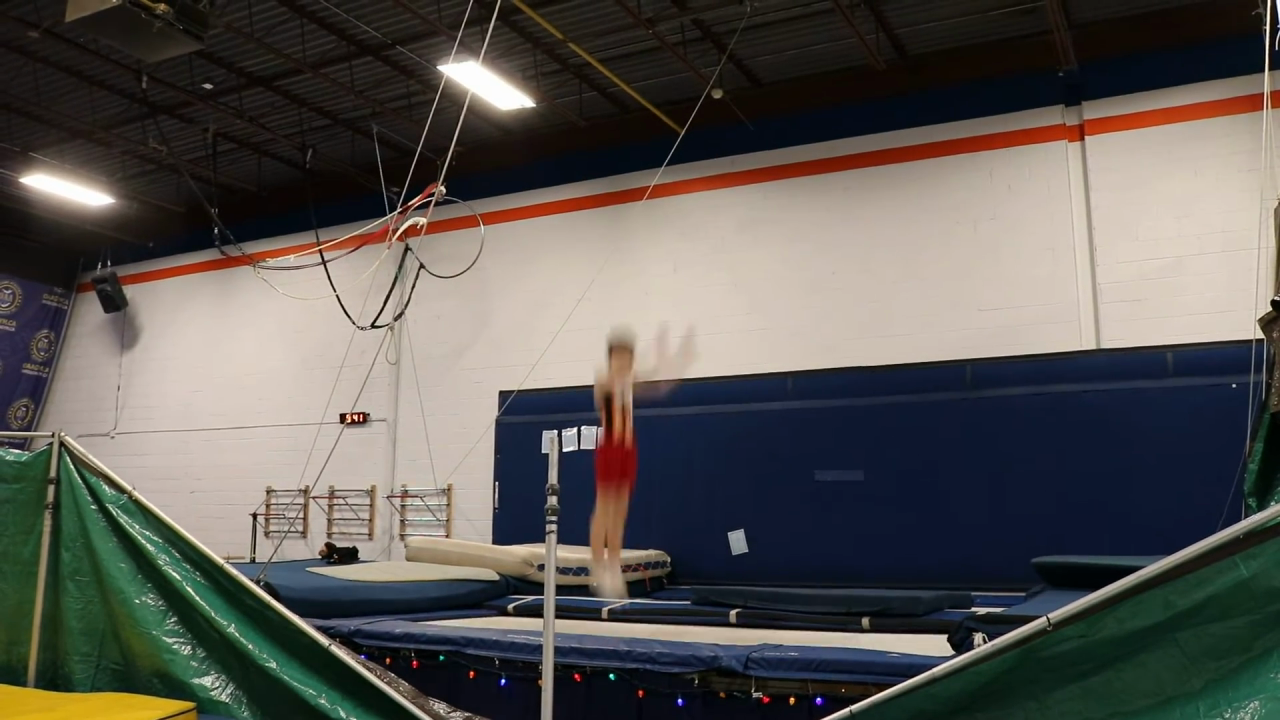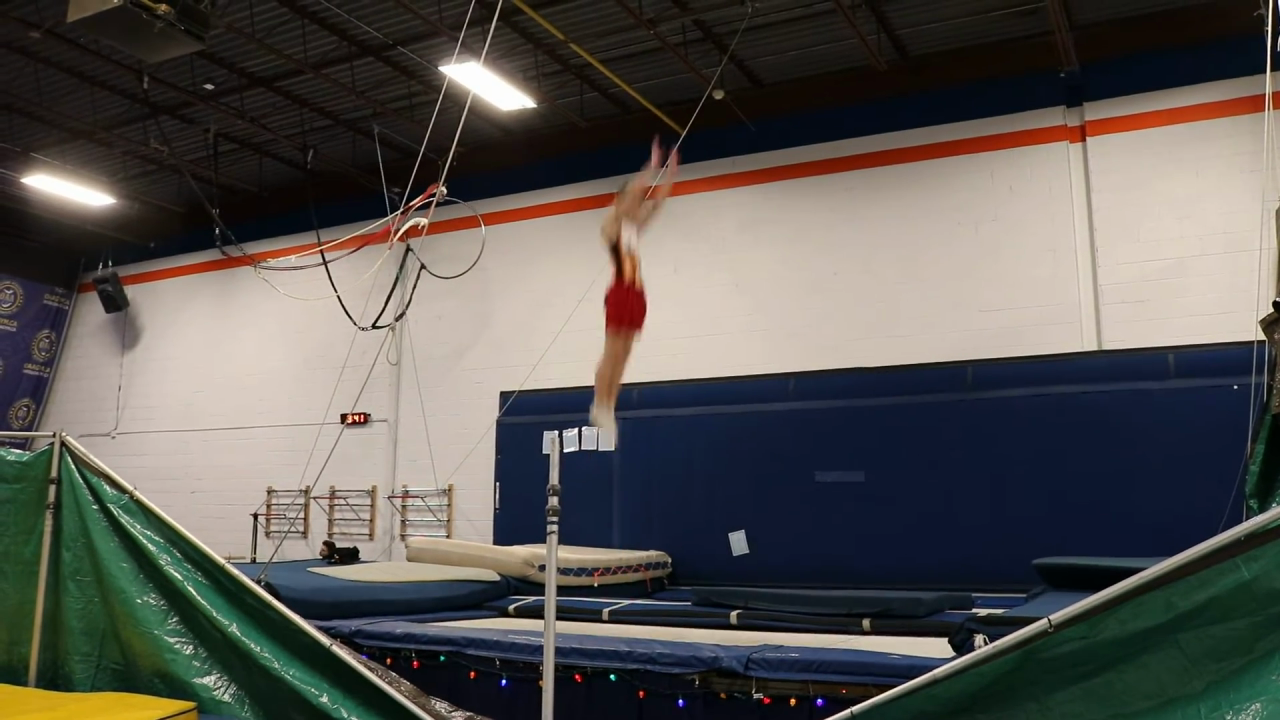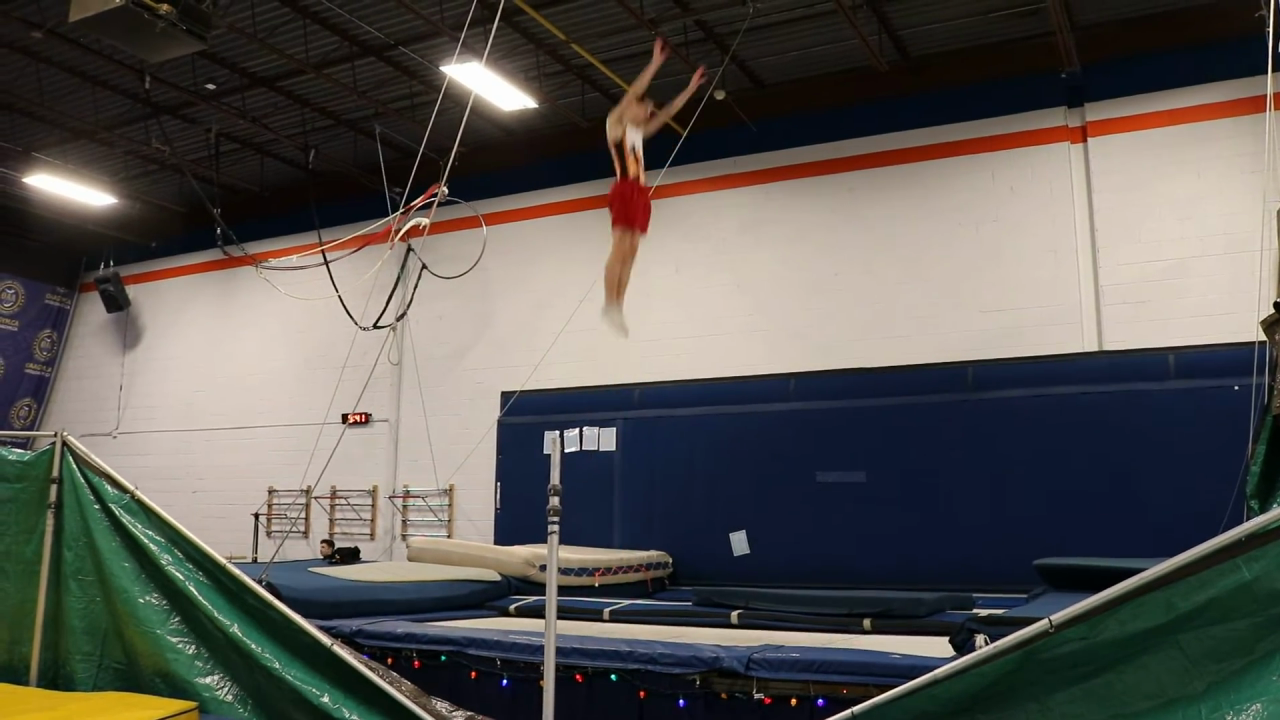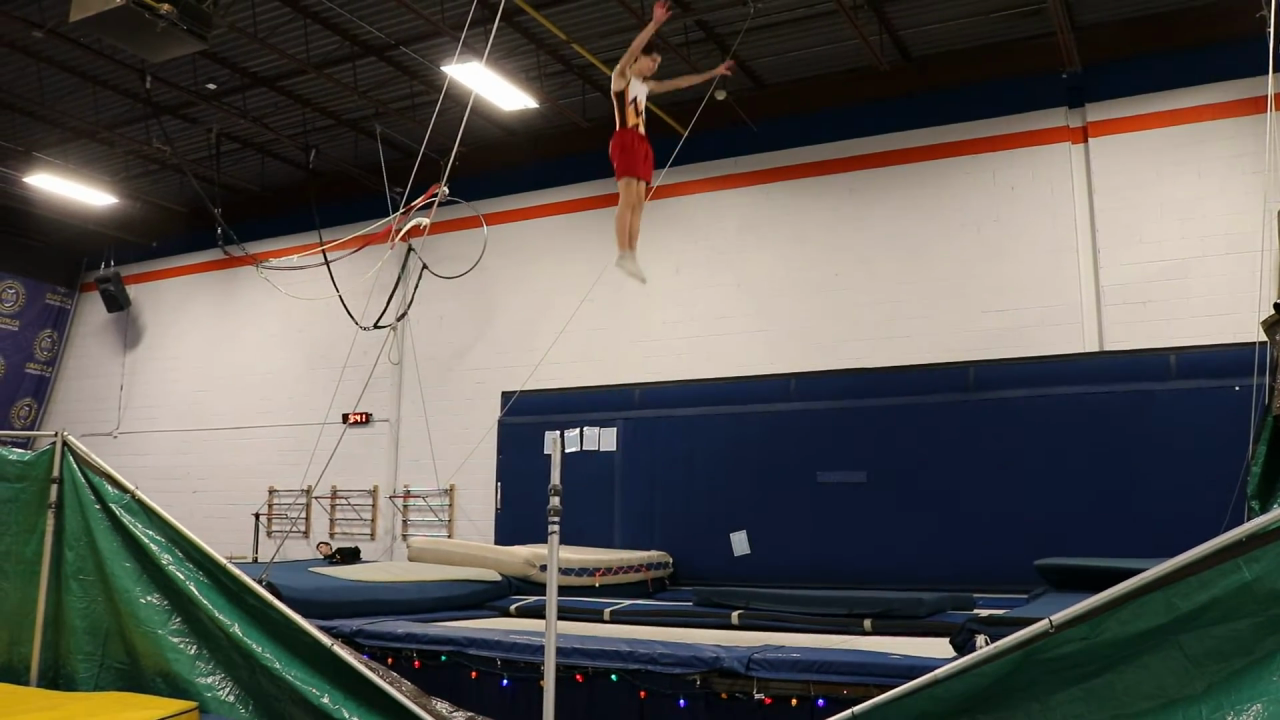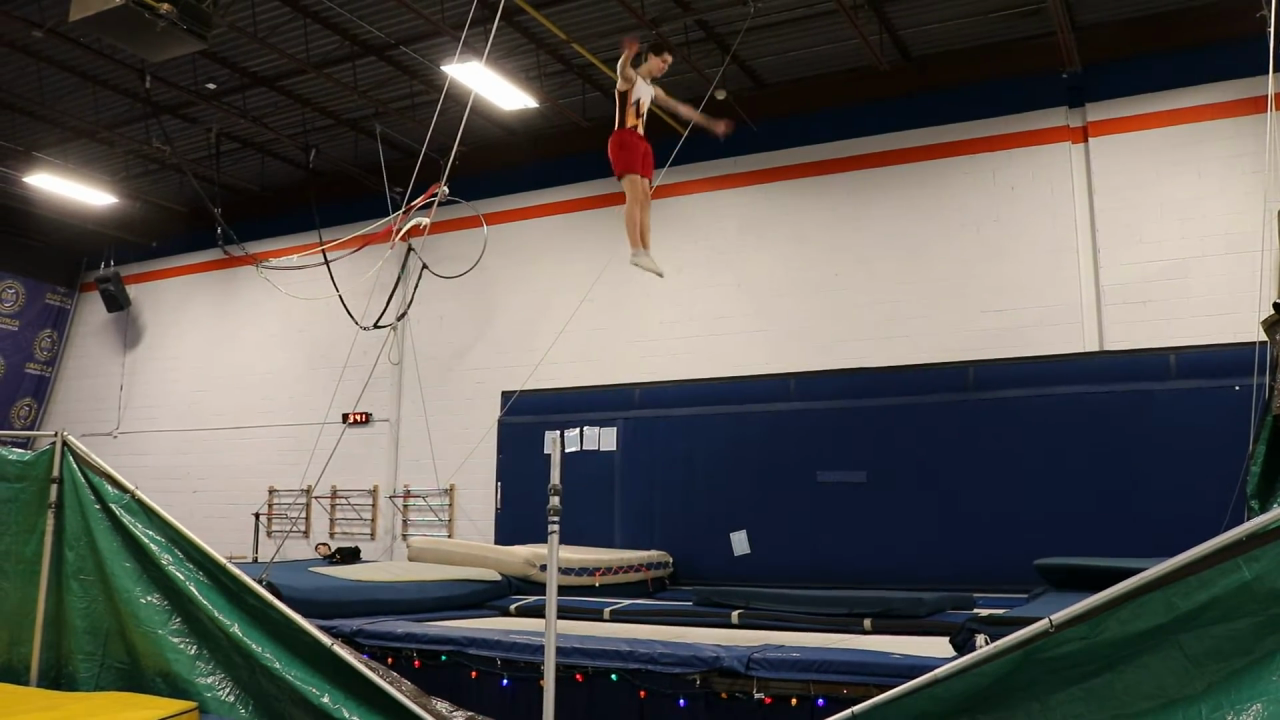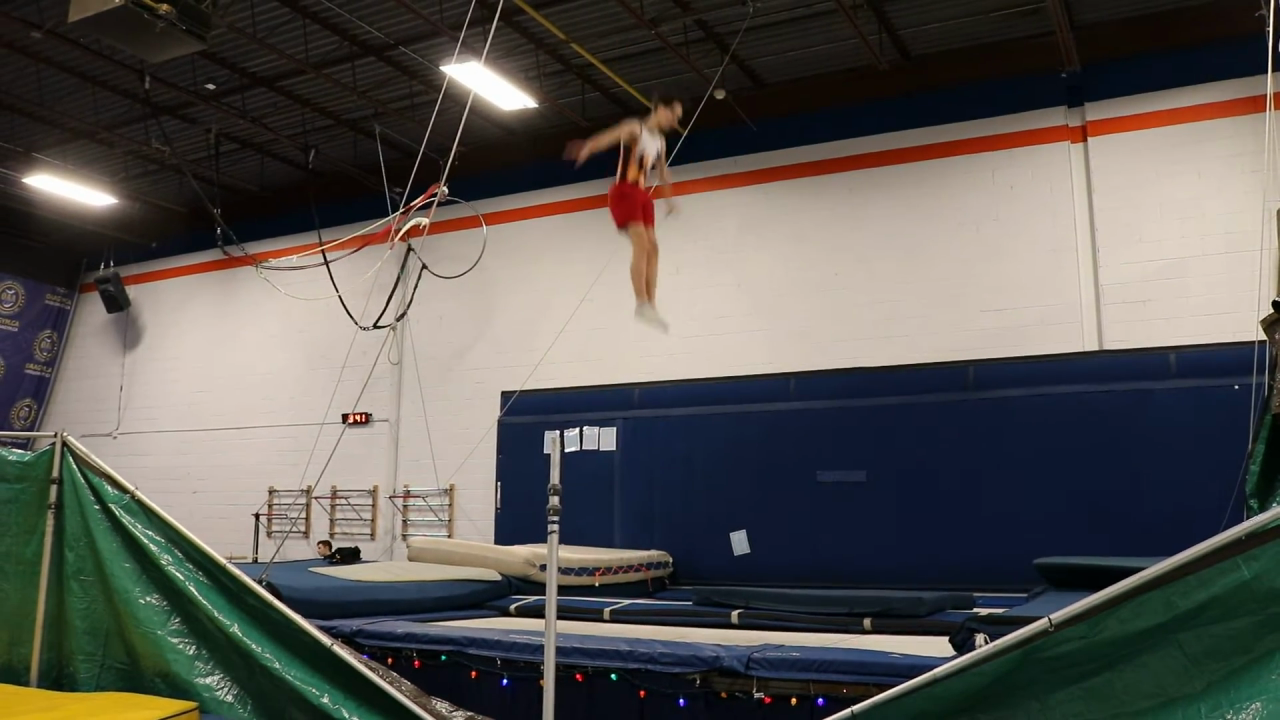
dt=0.2s
person 1, frame 1
left shoulder: (627, 380)
right shoulder: (605, 379)
left elbow: (659, 383)
left wrist: (681, 356)
right wrist: (660, 356)
left hip: (626, 451)
right hip: (610, 450)
left knee: (619, 510)
right knee: (605, 507)
left ankle: (613, 569)
right ankle: (600, 570)
person 1, frame 2
left shoulder: (633, 229)
right shoulder: (612, 225)
left elbow: (656, 203)
right elbow: (627, 197)
left wrist: (669, 172)
right wrist: (651, 168)
left hip: (635, 294)
right hip: (621, 292)
left knee: (622, 354)
right knee: (612, 353)
left ankle: (608, 408)
right ankle: (600, 406)
person 1, frame 3
left shoulder: (638, 131)
right shoulder: (616, 123)
left elbow: (668, 113)
right elbow: (632, 93)
left wrist: (691, 88)
right wrist: (654, 63)
left hip: (640, 193)
right hip: (625, 192)
left knee: (630, 253)
right knee: (620, 250)
left ankle: (617, 306)
right ankle: (610, 305)
person 1, frame 4
left shoulder: (645, 86)
right shoulder: (621, 76)
left elbow: (679, 83)
right elbow: (632, 48)
left wrist: (712, 73)
right wrist: (655, 23)
left hip: (641, 143)
right hip: (625, 141)
left knee: (637, 202)
right knee: (627, 199)
left ankle: (631, 256)
right ankle: (624, 254)
person 1, frame 5
left shoulder: (653, 89)
right shoulder: (629, 77)
left elbow: (680, 108)
right elbow: (623, 66)
left wrist: (711, 123)
right wrist: (629, 51)
left hip: (640, 142)
right hip: (624, 141)
left knee: (644, 198)
right knee: (635, 196)
left ankle: (645, 254)
right ankle: (638, 252)
person 1, frame 6
left shoulder: (660, 141)
right shoulder: (635, 129)
left elbow: (662, 170)
right elbow: (608, 137)
left wrist: (668, 196)
right wrist: (586, 147)
left hip: (642, 196)
right hip: (625, 194)
left knee: (652, 249)
right knee: (643, 247)
left ankle: (650, 306)
right ankle: (643, 306)
